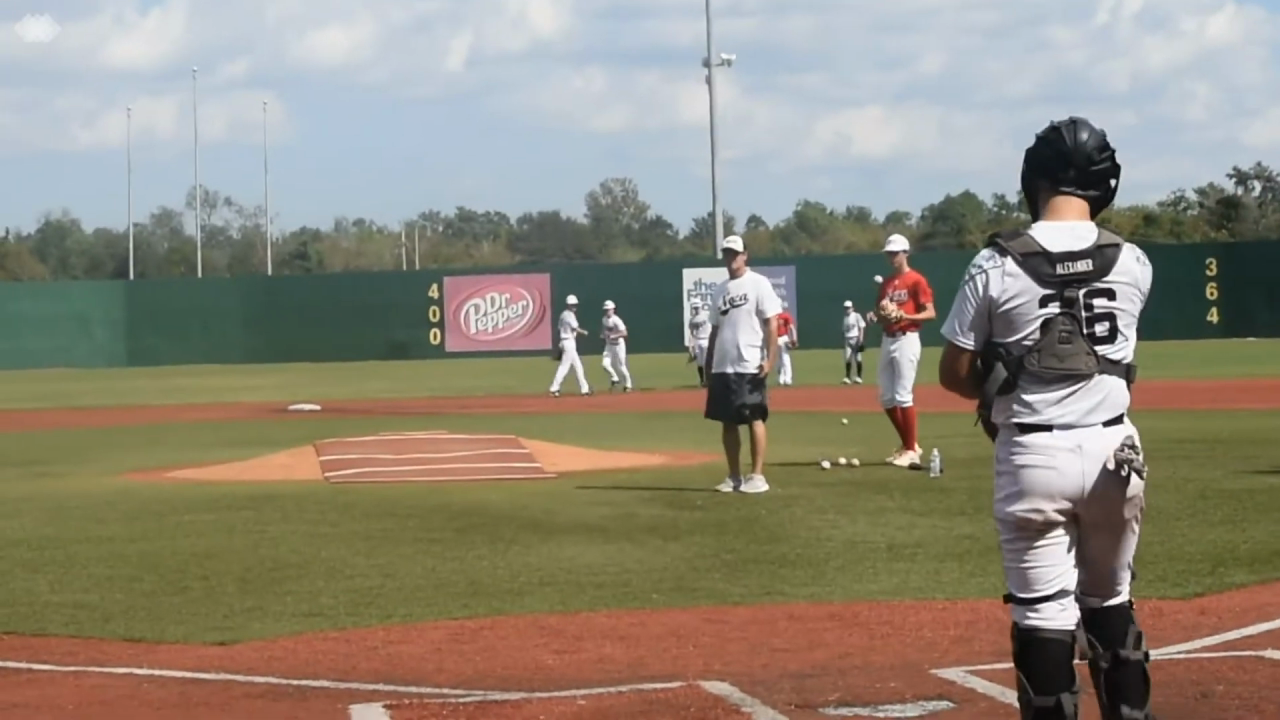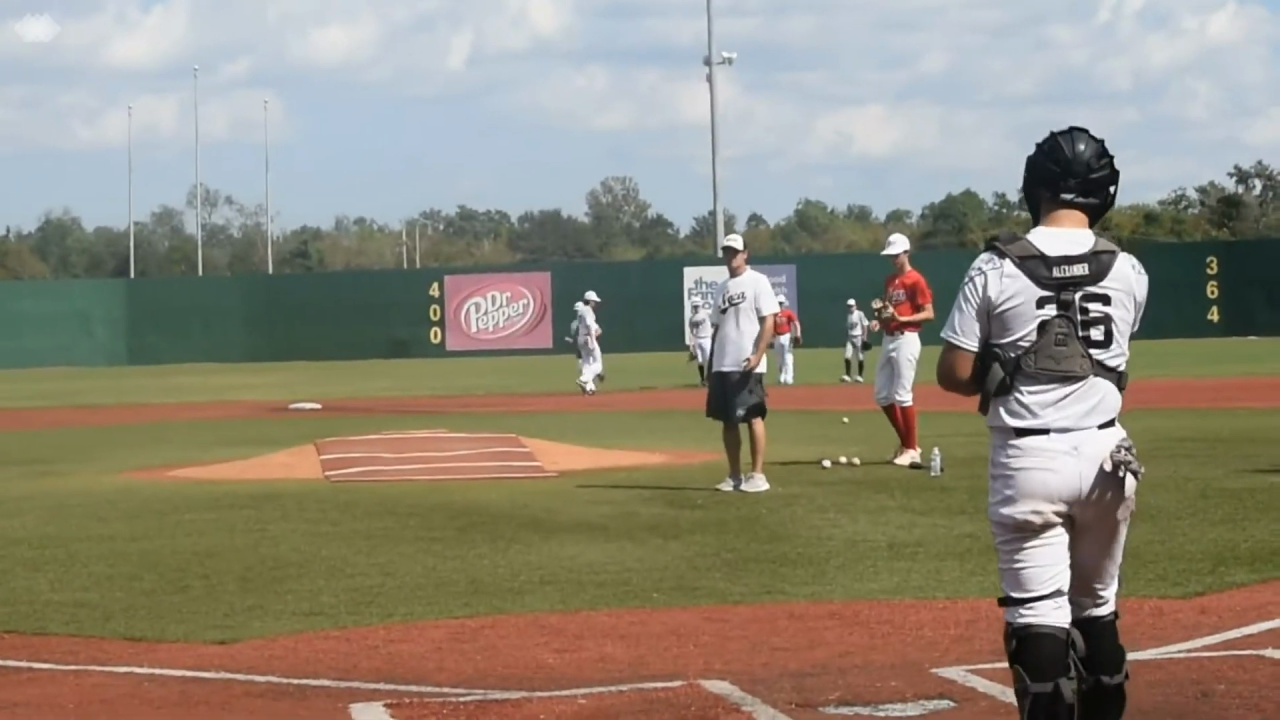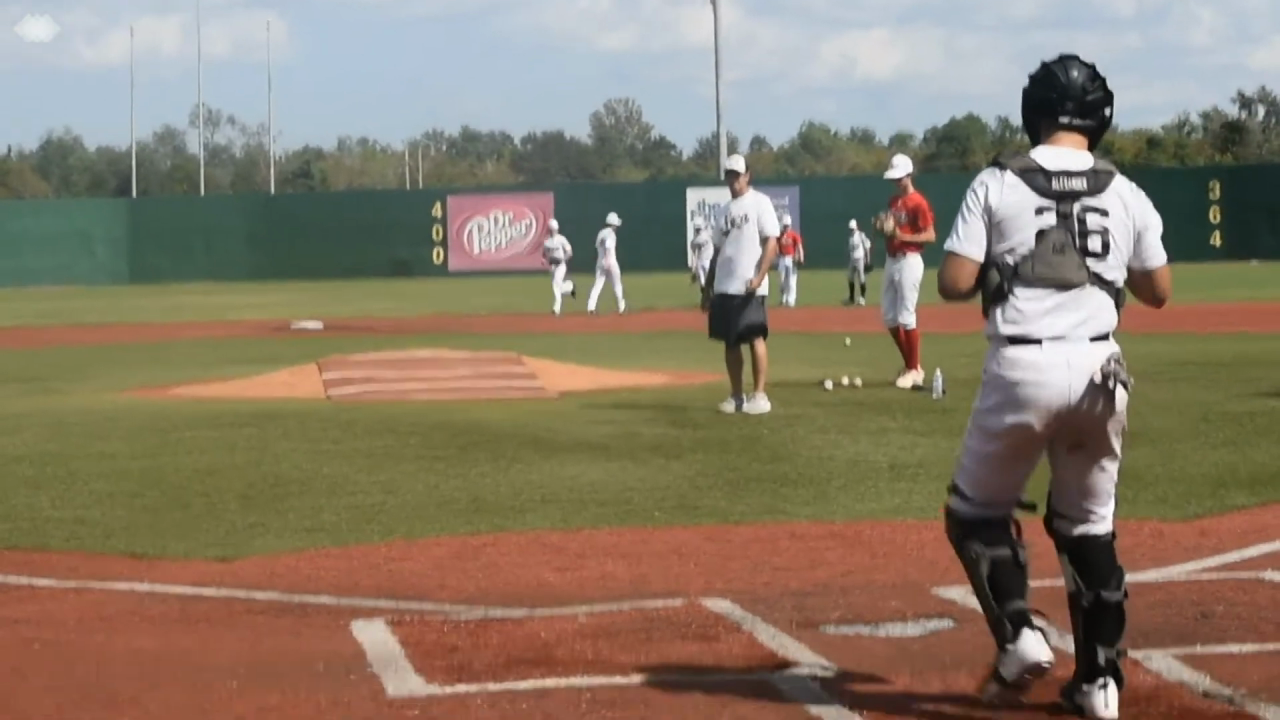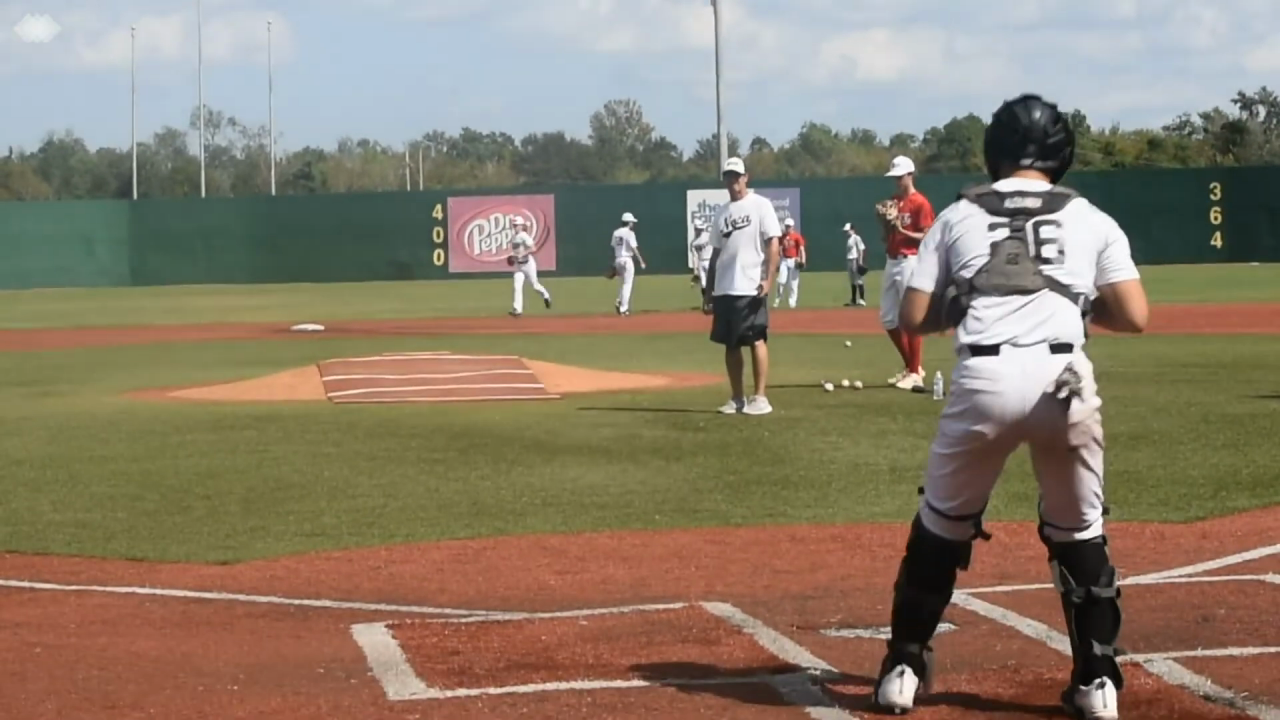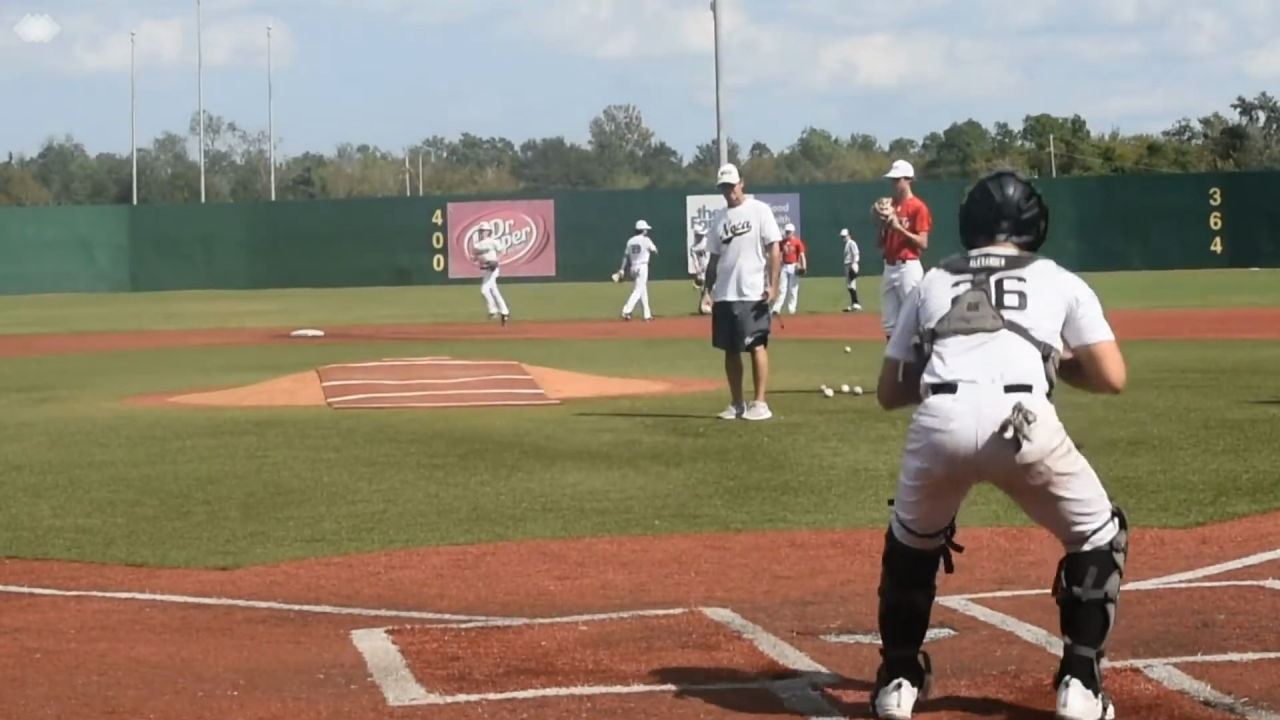
dt=0.3s
person 1, frame 1
left shoulder: (996, 264)
right shoulder: (1133, 262)
left elbow: (955, 372)
left hip: (1033, 456)
right hip: (1112, 452)
left knee: (1045, 615)
right knee: (1109, 603)
person 1, frame 2
left shoulder: (994, 267)
right shoulder: (1129, 271)
left elbow: (953, 374)
left hip: (1028, 460)
right hip: (1104, 456)
left knee: (1038, 616)
right knee: (1096, 611)
person 1, frame 3
left shoulder: (995, 184)
right shoulder: (1128, 195)
left elbow: (954, 283)
right elbow: (1158, 292)
left hip: (1021, 369)
right hip: (1097, 369)
left knee: (975, 512)
right knee: (1089, 527)
left ankle: (1019, 635)
person 1, frame 4
left shoulder: (958, 214)
right shoulder: (1091, 218)
left elbow: (913, 316)
right elbow: (1134, 317)
left hip: (982, 380)
right hip: (1062, 379)
left knee: (942, 526)
right knee: (1077, 532)
left ankle: (904, 666)
person 1, frame 5
left shoulder: (933, 282)
right shoulder: (1061, 281)
left elbow: (889, 393)
right elbow: (1112, 378)
left hip: (937, 422)
right hip: (1019, 423)
left knee: (912, 542)
right knee: (1099, 538)
person 2, frame 1
left shoulder: (759, 283)
right shoulder: (720, 290)
left elbow: (772, 324)
left wrist: (770, 359)
right wrist: (708, 366)
left hip: (749, 367)
right hip: (722, 367)
left knee: (754, 419)
right knee: (727, 422)
left ankle: (757, 476)
right ankle: (734, 476)
person 2, frame 2
left shoulder: (757, 281)
right shoulder: (722, 288)
left elbow: (769, 322)
left wrist: (758, 355)
right wrist: (711, 366)
left hip: (746, 365)
right hip: (722, 366)
left knee: (753, 417)
right knee: (728, 421)
left ankle: (757, 474)
right ankle: (734, 475)
person 2, frame 3
left shoulder: (760, 203)
right shoulder: (725, 210)
left elbow: (771, 244)
left wrist: (760, 276)
right wrist: (708, 288)
left hip: (749, 287)
right hip: (724, 288)
left knee: (755, 338)
right knee: (729, 341)
left ankle: (759, 395)
right ankle: (737, 395)
person 2, frame 4
left shoulder: (760, 205)
right shoulder: (722, 212)
left elbow: (773, 245)
left wrist: (769, 279)
right wrist: (709, 291)
left hip: (751, 289)
right hip: (724, 290)
left knee: (756, 341)
right knee: (730, 344)
left ankle: (760, 397)
right ankle: (737, 397)
person 2, frame 5
left shoulder: (759, 210)
right shoulder: (719, 218)
left elbow: (774, 249)
left wrist: (773, 284)
right wrist: (708, 290)
left hip: (752, 294)
right hip: (724, 295)
left knee: (756, 346)
right knee: (730, 349)
left ankle: (760, 403)
right ankle: (737, 403)
person 3, frame 1
left shoulder: (916, 280)
right shoulder: (886, 282)
left elbow: (931, 312)
left wrist: (906, 316)
right wrist: (876, 316)
left hip: (906, 341)
right hip: (887, 341)
left knee: (903, 396)
right knee: (886, 397)
left ankle: (911, 451)
right ankle: (907, 444)
person 3, frame 2
left shoulder: (916, 280)
right shoulder: (890, 280)
left elbow: (929, 314)
left wrist: (901, 318)
right wrist: (880, 320)
left hip: (906, 340)
right hip: (888, 340)
left knee: (902, 395)
right knee: (882, 394)
left ankle: (912, 450)
right ankle: (905, 443)
person 3, frame 3
left shoulder: (918, 202)
right shoulder: (893, 201)
left elbow: (930, 237)
left wrist: (901, 236)
left hip: (908, 262)
right hip: (891, 261)
left knee: (906, 317)
right knee: (889, 317)
left ankle: (914, 372)
right ankle: (910, 366)
person 3, frame 4
left shoulder: (920, 203)
right shoulder: (893, 201)
left wrist: (903, 230)
right wrist: (885, 222)
left hip: (910, 263)
right hip: (891, 262)
right knee: (887, 318)
left ankle: (915, 373)
right ankle: (910, 367)
person 3, frame 5
left shoulder: (918, 207)
right shoulder: (890, 209)
left elbow: (922, 244)
right elbow: (880, 245)
left wrist: (900, 228)
right wrist: (881, 224)
left hip: (909, 268)
right hip: (889, 269)
right knee: (890, 327)
